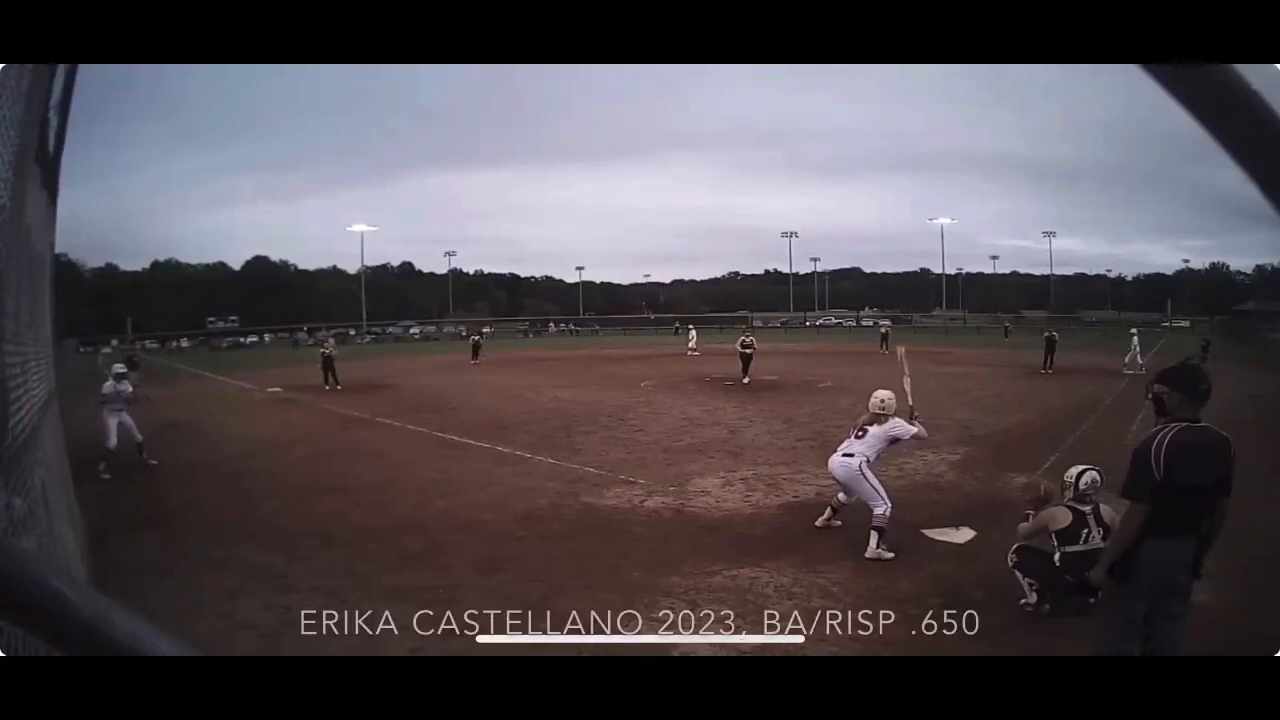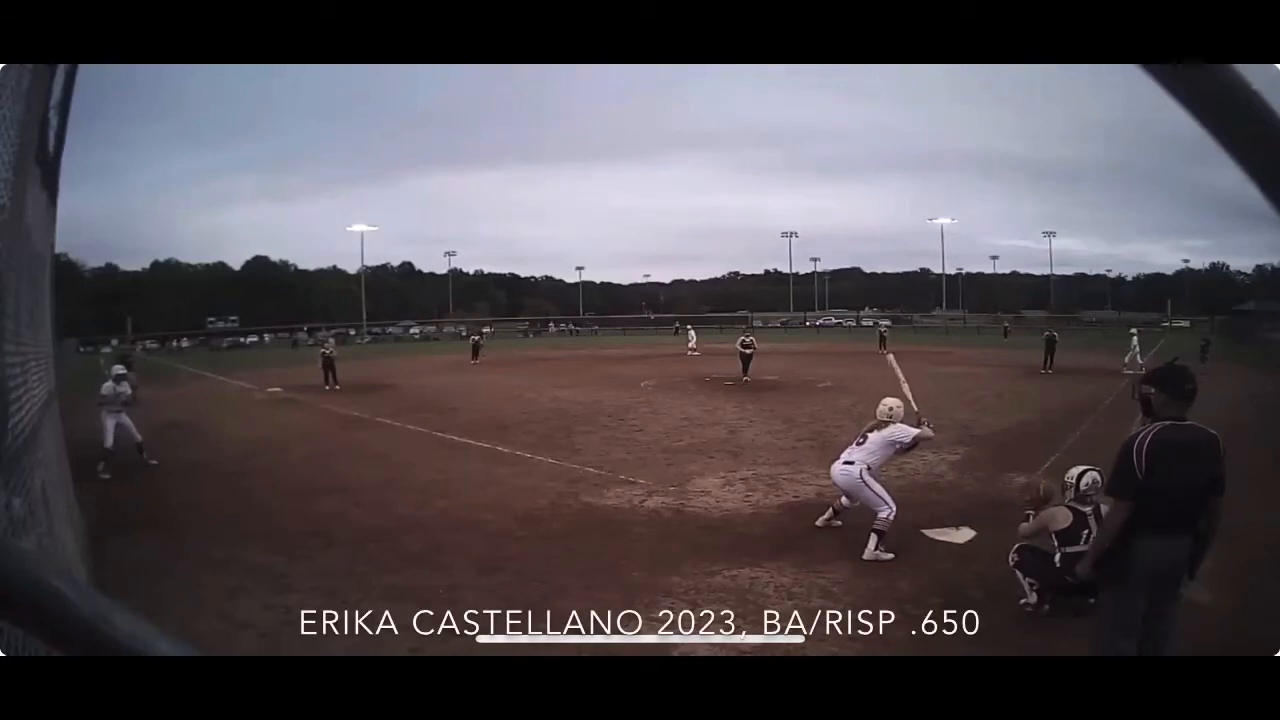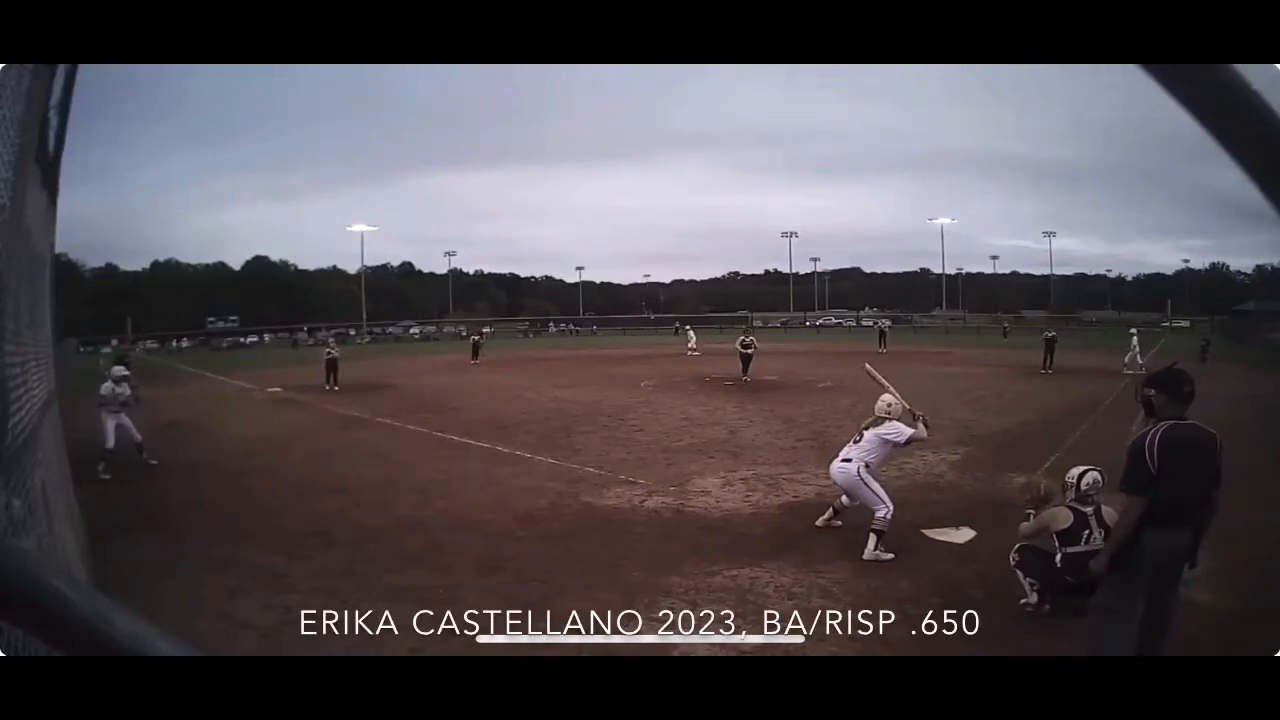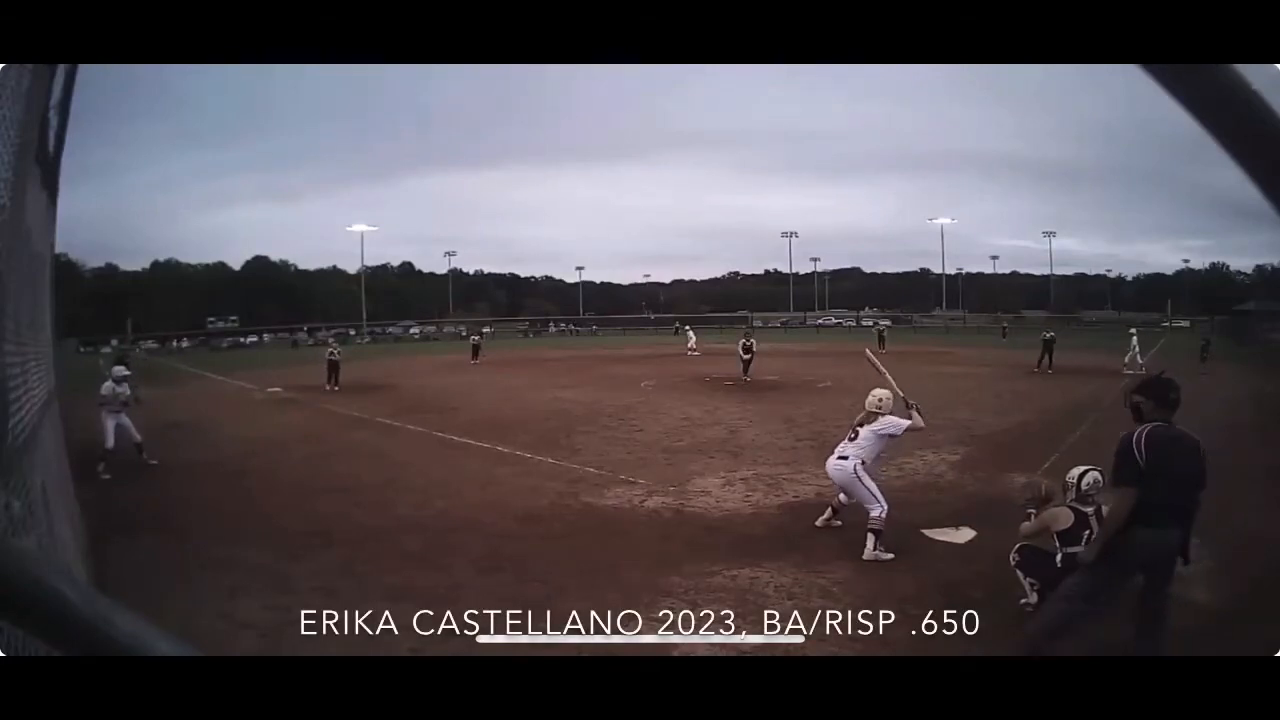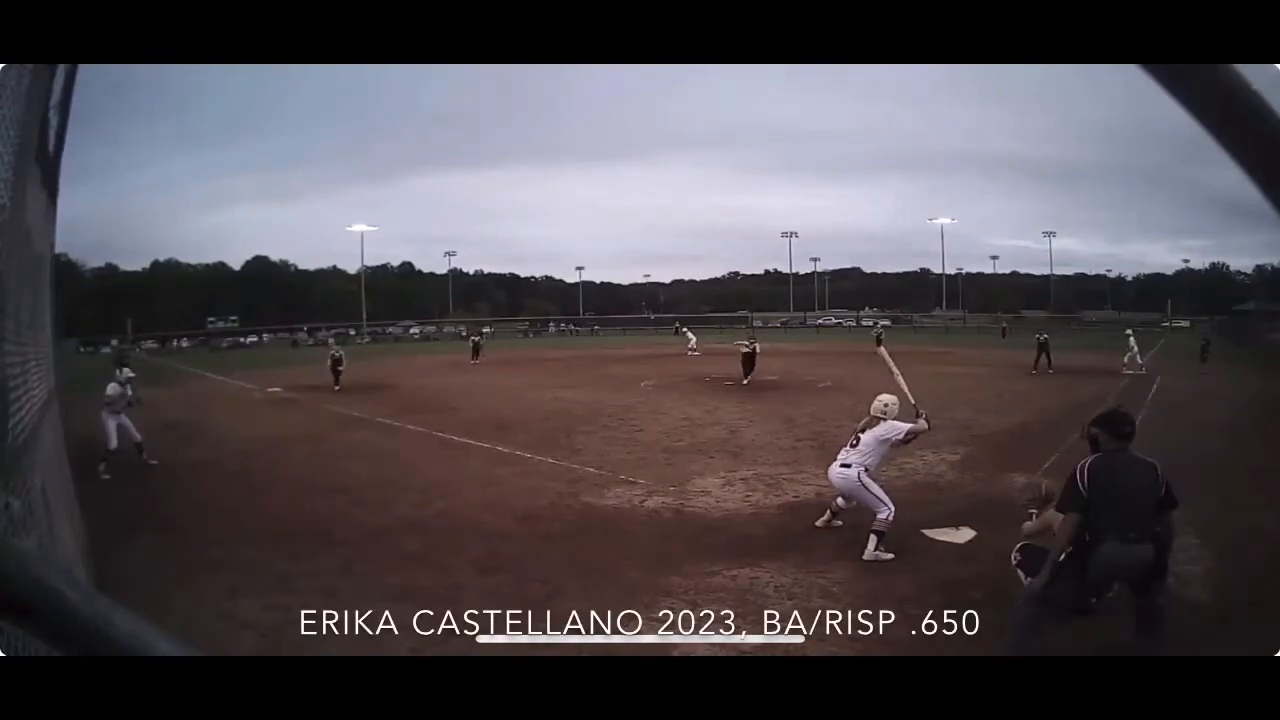
dt=0.4s
person 1, frame 1
left shoulder: (1157, 444)
right shoulder: (1222, 444)
left elbow: (1137, 516)
right elbow: (1219, 511)
left wrist: (1104, 564)
right wrist: (1199, 553)
left hip: (1144, 554)
right hip: (1185, 554)
left knee: (1120, 636)
right knee: (1166, 636)
person 1, frame 2
left shoulder: (1142, 443)
right shoulder: (1211, 443)
left elbow: (1120, 513)
right elbow: (1214, 509)
left wrist: (1090, 559)
right wrist: (1199, 553)
left hip: (1137, 551)
right hip: (1181, 550)
left knee: (1118, 633)
right knee: (1160, 627)
person 1, frame 3
left shoulder: (1149, 441)
right shoulder: (1210, 440)
left elbow: (1135, 508)
right elbow: (1212, 501)
left wrist: (1105, 555)
right wrist: (1194, 540)
left hip: (1144, 541)
right hip: (1181, 541)
left knee: (1113, 616)
right knee: (1159, 611)
person 1, frame 4
left shoulder: (1136, 440)
right shoulder: (1193, 445)
left elbow: (1124, 503)
right elbow: (1194, 501)
left wrist: (1095, 547)
left hip: (1134, 536)
right hip: (1171, 538)
left knee: (1073, 597)
right knee: (1155, 604)
left ankle: (1033, 647)
person 1, frame 5
left shoulder: (1087, 469)
right shoulder: (1153, 470)
left elbow: (1070, 523)
right elbow: (1165, 523)
left wrist: (1046, 571)
right wrist: (1162, 560)
left hip: (1103, 553)
right hip: (1146, 554)
left knee: (1039, 596)
right knee: (1150, 602)
left ankle: (1019, 649)
